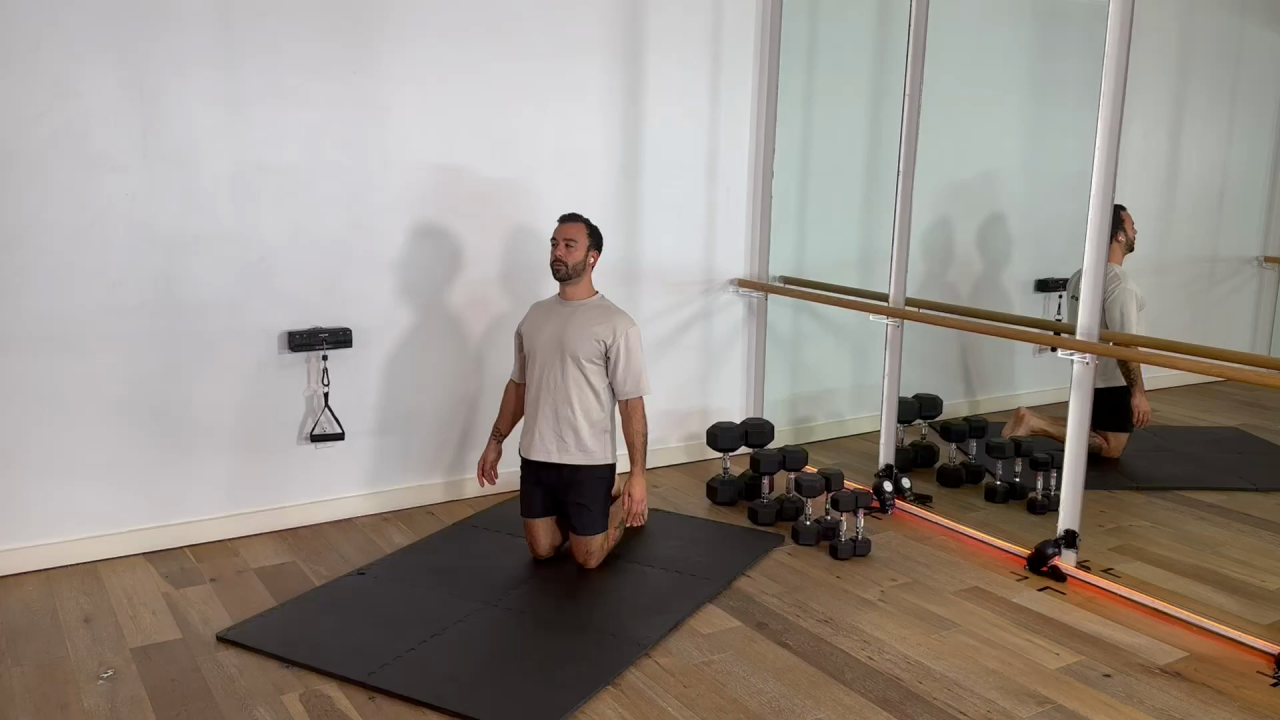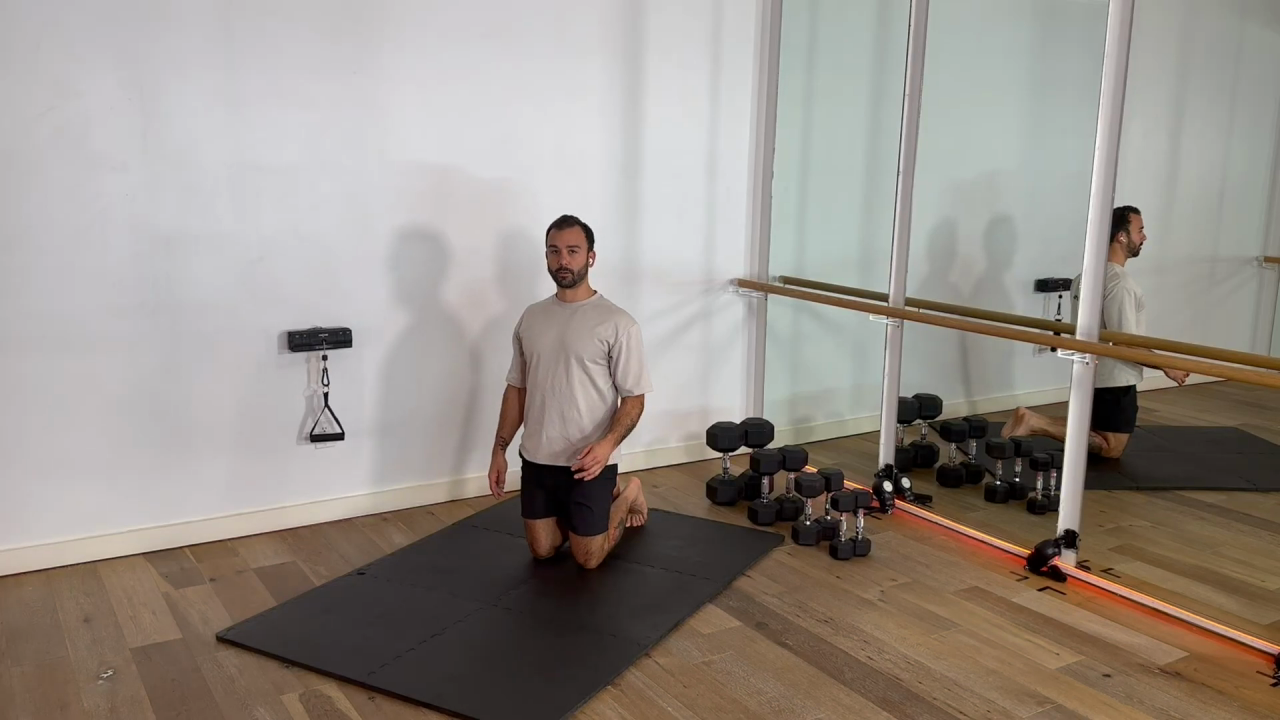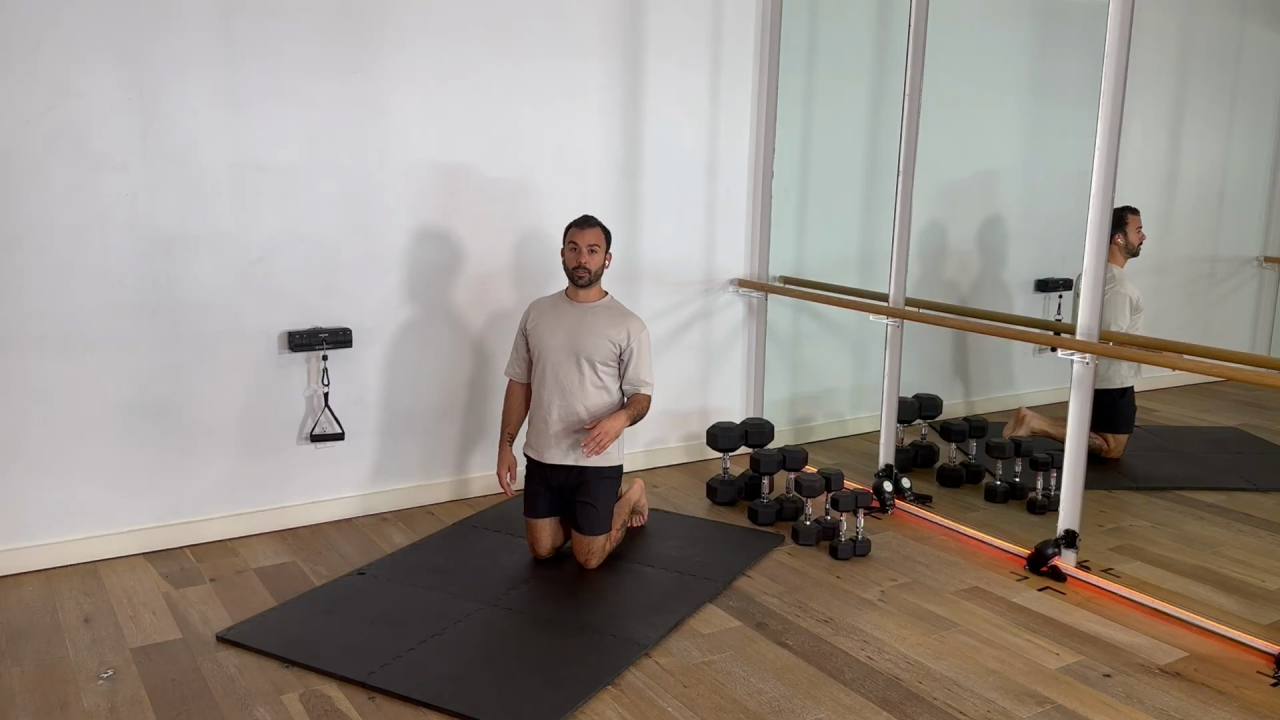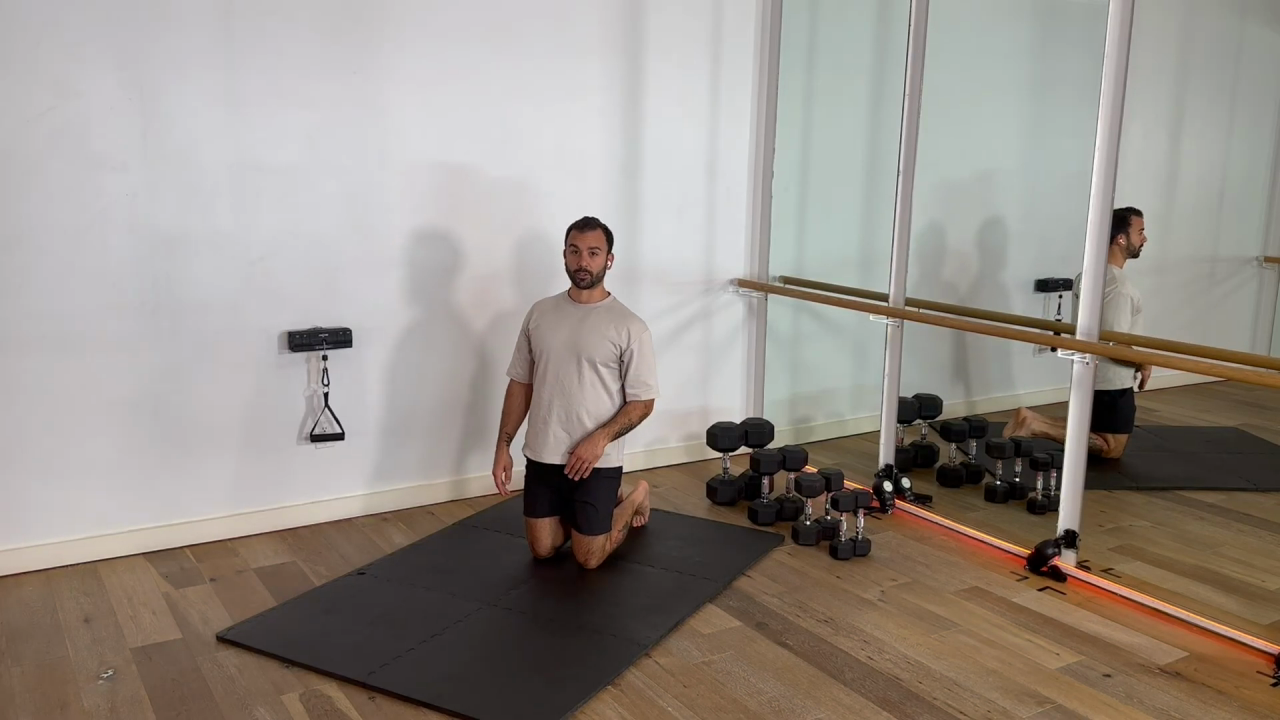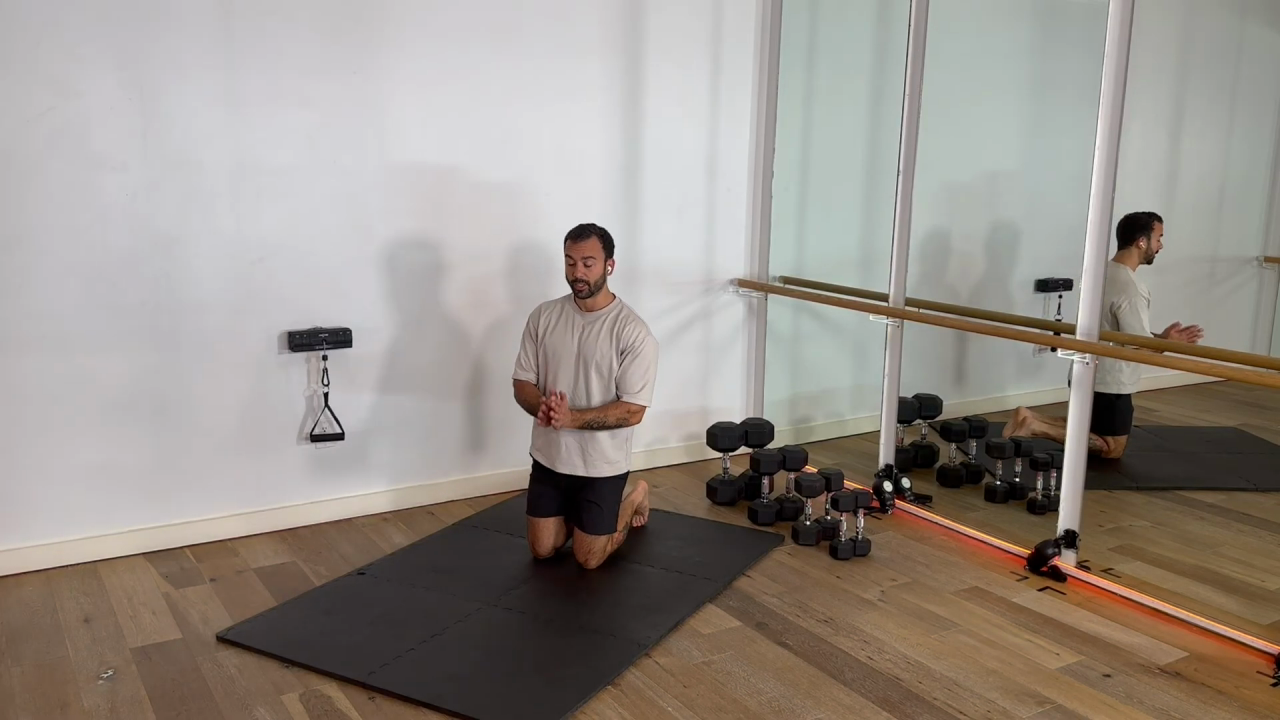
dt=1s
person 1, frame 1
left shoulder: (616, 324)
right shoulder: (535, 315)
left elbow: (631, 403)
right elbow: (518, 384)
left wrist: (637, 473)
right wrist: (495, 441)
left hip: (588, 461)
right hip: (537, 457)
left knee: (588, 558)
right knee: (542, 550)
left ankle: (621, 499)
right ankle: (605, 500)
person 1, frame 2
left shoulder: (617, 323)
right shoulder: (531, 317)
left elbow: (634, 397)
right elbow: (516, 389)
left wrist: (608, 443)
right wrist: (499, 450)
left hip: (588, 462)
right hip: (536, 458)
left knee: (587, 558)
right knee: (542, 550)
left ankle: (628, 494)
right ankle: (606, 498)
person 1, frame 3
left shoulder: (627, 325)
right shoulder: (536, 312)
left elbow: (641, 395)
right elbow: (519, 383)
left wrist: (622, 417)
right wrist: (505, 446)
left hip: (596, 461)
right hip: (542, 456)
left knee: (588, 559)
right knee: (542, 549)
left ankle: (631, 496)
right ankle: (601, 505)
person 1, frame 4
left shoulder: (629, 326)
right shoulder: (539, 313)
left elbow: (643, 401)
right elbow: (521, 383)
left wrist: (600, 439)
right wrist: (503, 444)
left hip: (597, 461)
right hip: (542, 456)
left knee: (588, 558)
right knee: (543, 549)
left ankle: (635, 498)
right ankle: (607, 503)
person 1, frame 5
left shoulder: (634, 333)
right shoulder: (543, 315)
left elbow: (632, 410)
right elbow: (522, 382)
left wrist: (573, 417)
right wrist: (542, 408)
left hip: (600, 465)
right hip: (552, 457)
left knee: (588, 558)
right knee: (542, 550)
left ankle: (634, 499)
right ankle: (577, 512)
person 2, frame 1
left shoulder: (1081, 276)
right shoulder: (1120, 284)
right wrist: (1138, 393)
right hip: (1112, 381)
left knee: (1093, 432)
right knee: (1110, 448)
left ankle: (1033, 420)
right ankle: (1036, 424)
person 2, frame 2
right shoulder: (1120, 283)
right wrist: (1166, 366)
left hip: (1091, 374)
right hip: (1114, 380)
left knee: (1095, 432)
right knee: (1110, 448)
left ankle: (1034, 421)
right ankle: (1037, 424)
person 2, frame 3
right shoulder: (1117, 284)
left hip: (1093, 375)
right hip: (1114, 380)
left knee: (1093, 431)
right knee: (1111, 449)
left ankle: (1035, 421)
right ankle: (1038, 424)
person 2, frame 4
right shoulder: (1118, 286)
right wrist: (1143, 365)
right hip: (1112, 382)
left knee: (1091, 430)
right knee: (1111, 449)
left ankle: (1033, 421)
right ankle: (1037, 426)
person 2, frame 5
left shoulder: (1103, 272)
right shoulder: (1130, 288)
left wrist: (1160, 337)
right wrist: (1168, 343)
right hip: (1108, 384)
left knee: (1093, 430)
right knee: (1111, 449)
left ankle: (1032, 420)
right ankle: (1035, 428)
